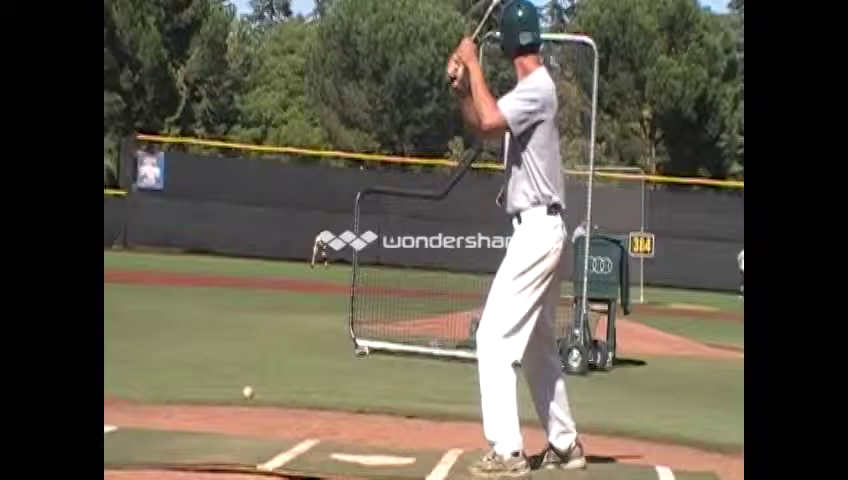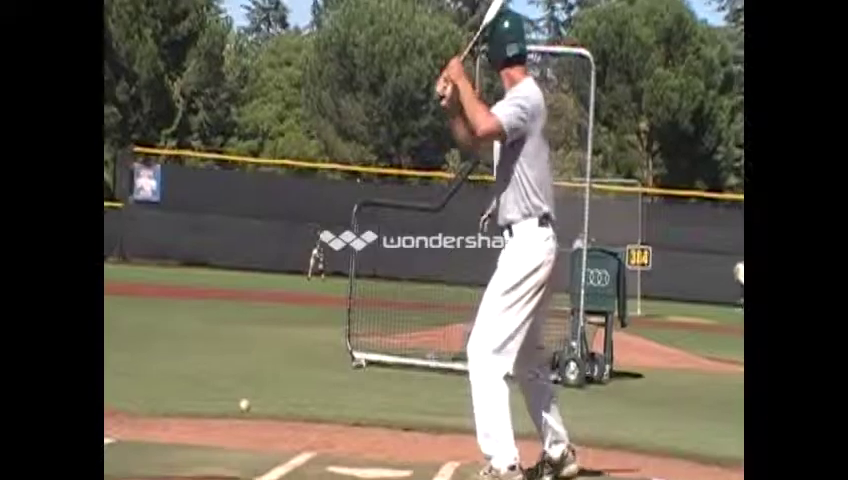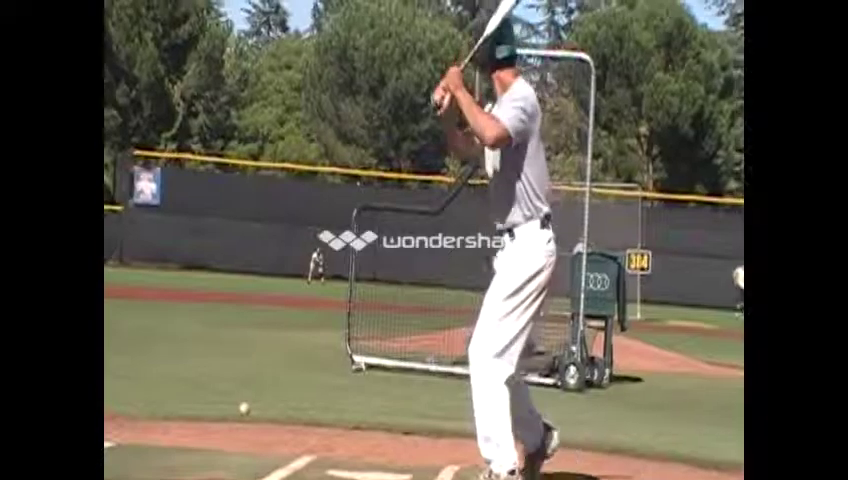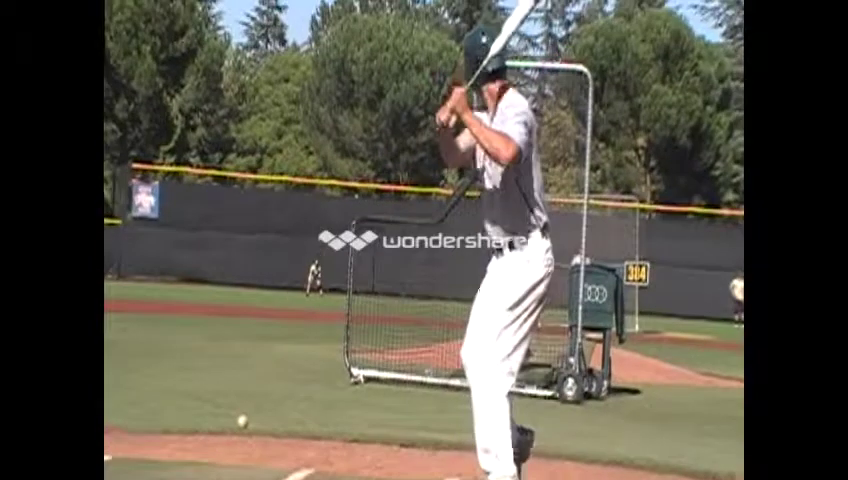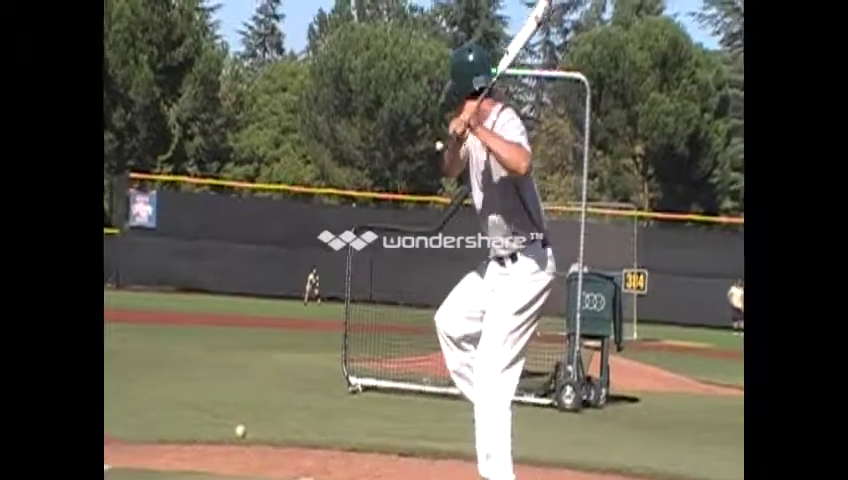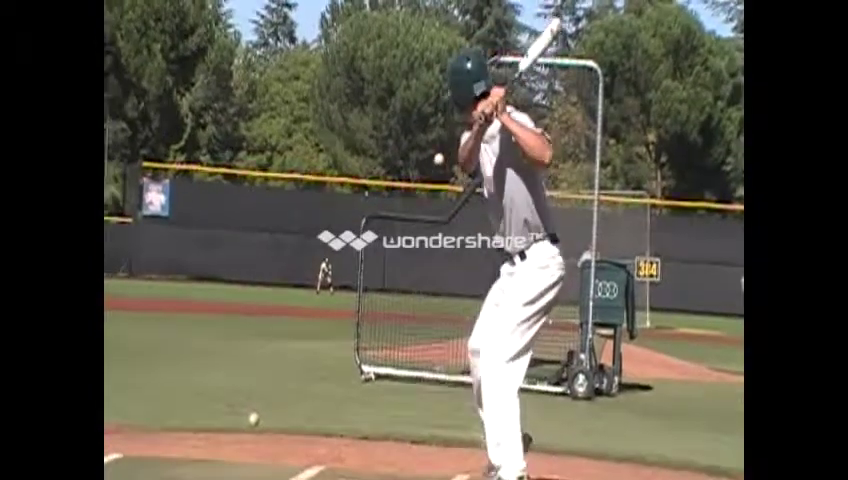
dt=0.2s
person 1, frame 1
left shoulder: (537, 88)
right shoulder: (531, 87)
left elbow: (490, 121)
right elbow: (482, 125)
left wrist: (473, 65)
right wrist: (461, 88)
left hip: (535, 230)
right hip: (540, 231)
left knee: (494, 339)
right knee: (538, 344)
person 1, frame 2
left shoulder: (526, 97)
right shoulder: (518, 98)
left elbow: (484, 128)
right elbow: (471, 139)
left wrist: (461, 81)
right wrist: (451, 106)
left hip: (526, 242)
right hip: (531, 242)
left knee: (485, 351)
right knee: (526, 356)
person 1, frame 3
left shoulder: (521, 98)
right shoulder: (503, 102)
left elbow: (491, 135)
right elbow: (467, 150)
left wrist: (460, 91)
right wrist: (447, 114)
left hip: (526, 245)
right hip: (519, 246)
left knee: (486, 355)
right knee: (502, 354)
right ankle: (535, 438)
person 1, frame 4
left shoulder: (516, 109)
right shoulder: (491, 113)
left elbow: (506, 155)
right elbow: (456, 159)
left wrist: (466, 114)
right wrist: (445, 128)
left hip: (526, 256)
right hip: (505, 256)
left knee: (489, 368)
right knee: (474, 356)
right ankle: (512, 439)
person 1, frame 5
left shoulder: (505, 123)
right shoulder: (478, 124)
left elbow: (521, 165)
right elbow: (450, 168)
left wrist: (476, 128)
right wrist: (455, 136)
left hip: (526, 267)
right hip: (499, 264)
left knee: (491, 376)
right knee: (449, 322)
right ankle: (493, 424)
person 1, frame 6
left shoulder: (515, 121)
right shoulder: (483, 127)
left elbow: (545, 154)
right elbow: (464, 164)
left wrist: (503, 117)
right wrist: (479, 125)
left hip: (537, 263)
right hip: (516, 263)
left knee: (497, 367)
right knee: (479, 351)
right ankle: (506, 439)
